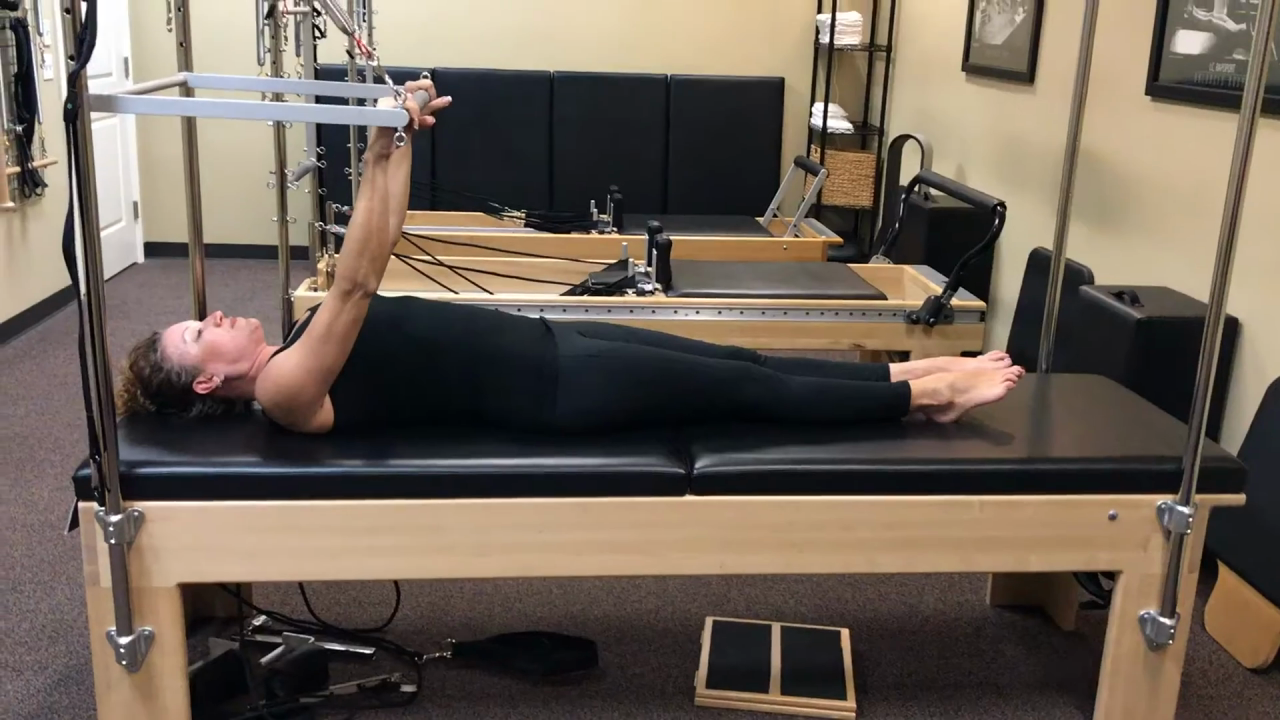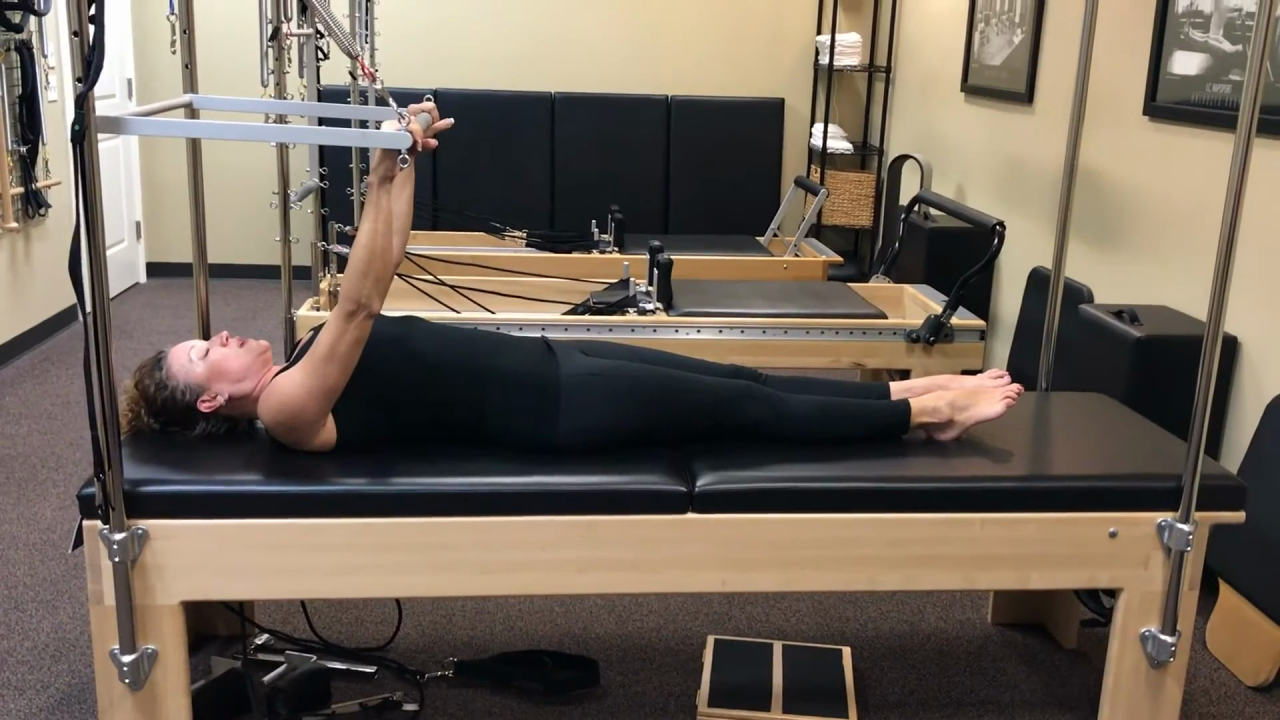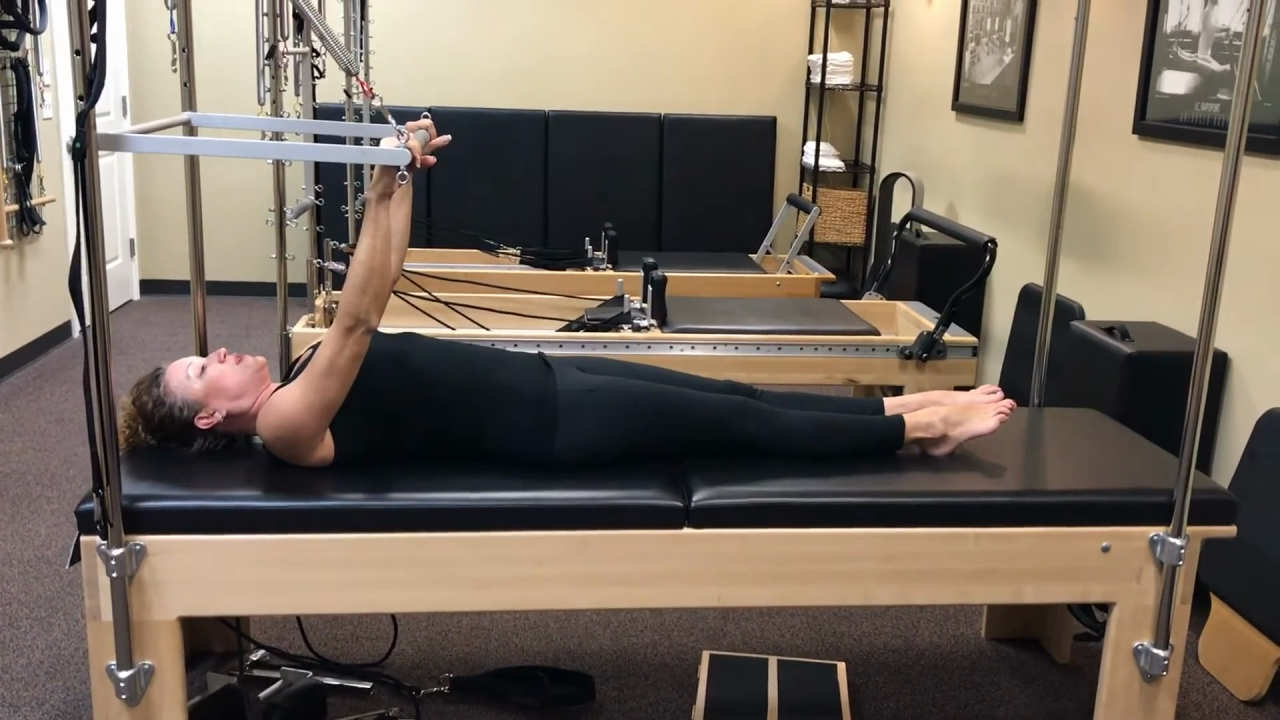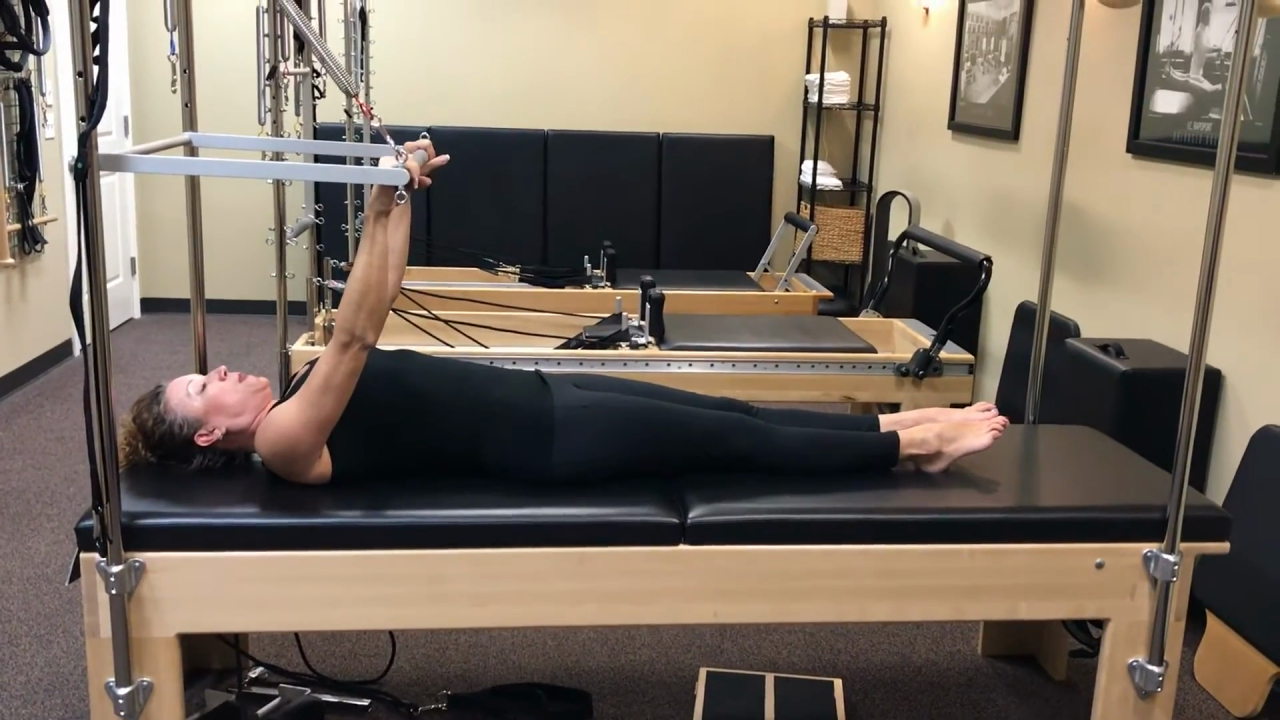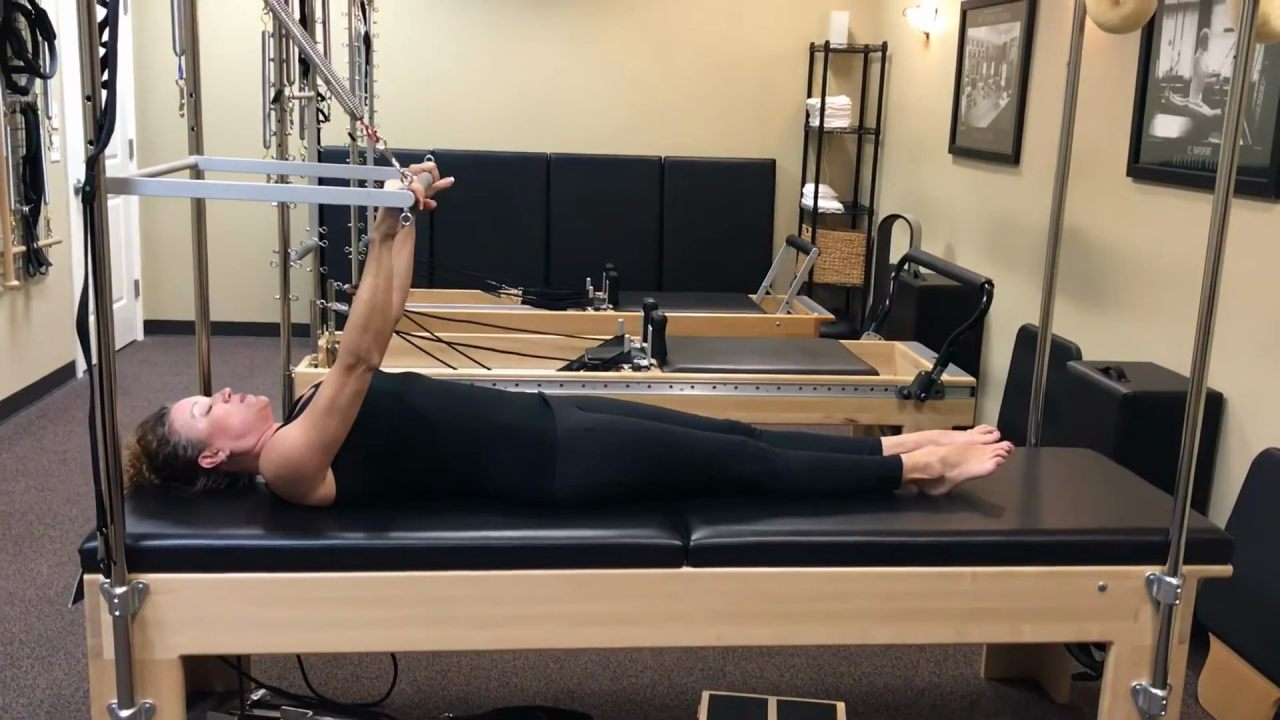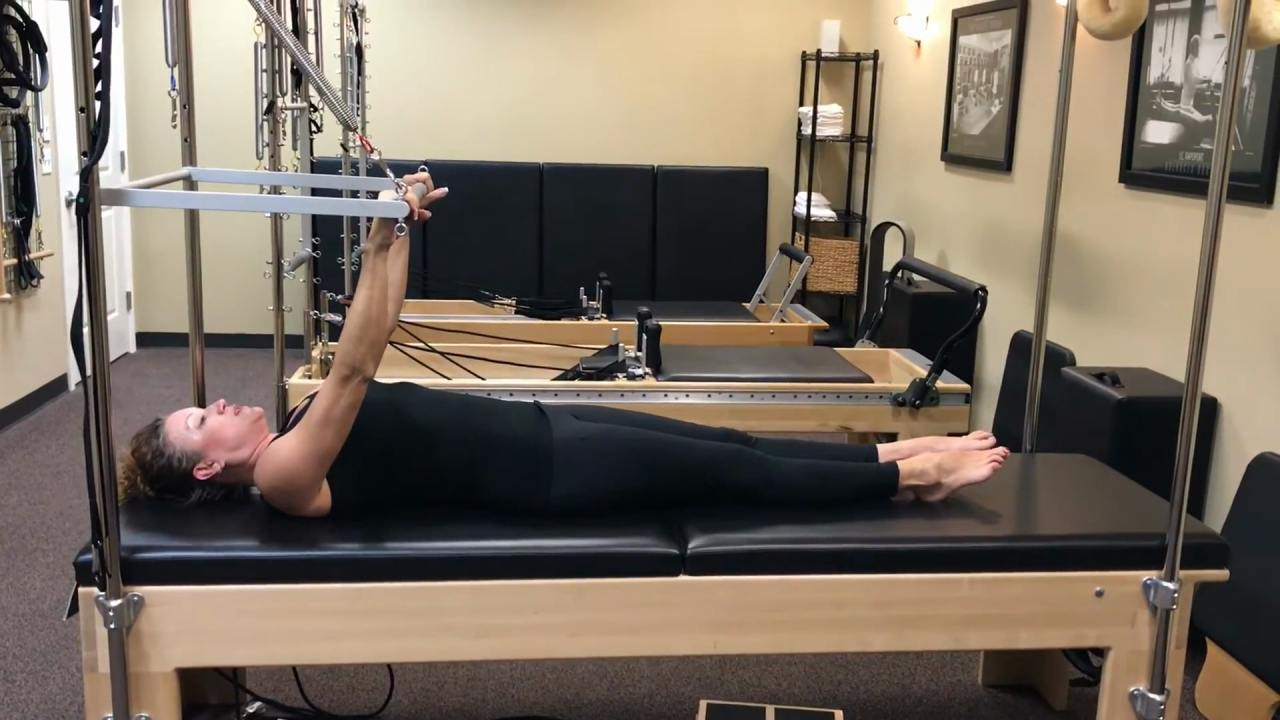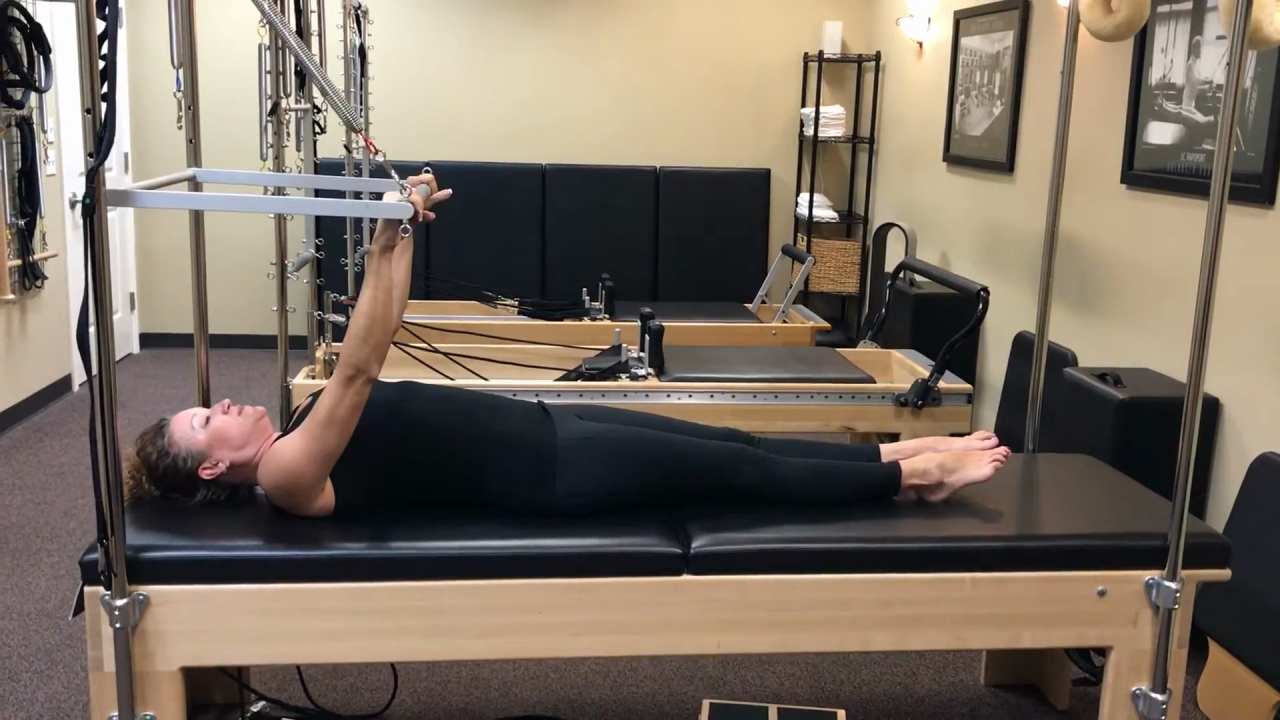
dt=0.7s
person 1, frame 1
left shoulder: (296, 351)
right shoulder: (285, 391)
left elbow: (380, 249)
right elbow: (357, 281)
left wrist: (397, 142)
right wrist: (379, 153)
left hip: (540, 345)
right hip: (542, 390)
left knee: (734, 363)
right knee: (743, 391)
left ankle: (903, 374)
right ankle: (924, 399)
person 1, frame 2
left shoulder: (299, 369)
right shoulder: (288, 410)
left elbow: (380, 270)
right elbow: (360, 301)
left wrist: (402, 162)
right wrist: (382, 175)
left hip: (541, 365)
right hip: (545, 409)
left knee: (735, 381)
right knee: (744, 408)
left ankle: (907, 393)
right ankle: (924, 416)
person 1, frame 3
left shoulder: (299, 384)
right shoulder: (288, 426)
left elbow: (376, 292)
right elbow: (358, 318)
left wrist: (399, 177)
right wrist: (381, 191)
left hip: (539, 381)
right hip: (541, 425)
left knee: (730, 397)
right knee: (740, 425)
left ankle: (901, 408)
right ankle: (919, 431)
person 1, frame 4
left shoulder: (295, 402)
right shoulder: (287, 443)
left elbow: (375, 306)
right elbow: (355, 334)
left wrist: (399, 198)
right wrist: (377, 211)
left hip: (535, 397)
right hip: (538, 442)
left knee: (726, 414)
right knee: (734, 440)
left ankle: (900, 423)
right ankle: (913, 446)
person 1, frame 5
left shoulder: (303, 420)
right shoulder: (293, 466)
left elbow: (373, 342)
right elbow: (359, 356)
left wrist: (403, 219)
right wrist: (383, 232)
left hip: (539, 419)
right hip: (540, 464)
left knee: (729, 434)
right knee: (733, 462)
left ankle: (900, 447)
right ankle: (913, 471)
person 1, frame 6
left shoulder: (295, 435)
right shoulder: (284, 476)
left elbow: (376, 337)
right elbow: (354, 367)
left wrist: (396, 231)
right wrist: (378, 245)
left hip: (533, 427)
right hip: (537, 473)
left knee: (725, 444)
right knee: (731, 471)
left ankle: (892, 454)
right ankle: (911, 479)
person 1, frame 7
left shoulder: (298, 434)
right shoulder: (288, 476)
left elbow: (379, 339)
right elbow: (358, 366)
left wrist: (400, 231)
right wrist: (385, 243)
left hip: (538, 426)
right hip: (540, 474)
left knee: (728, 442)
right knee: (737, 472)
left ankle: (896, 453)
right ankle: (914, 478)
